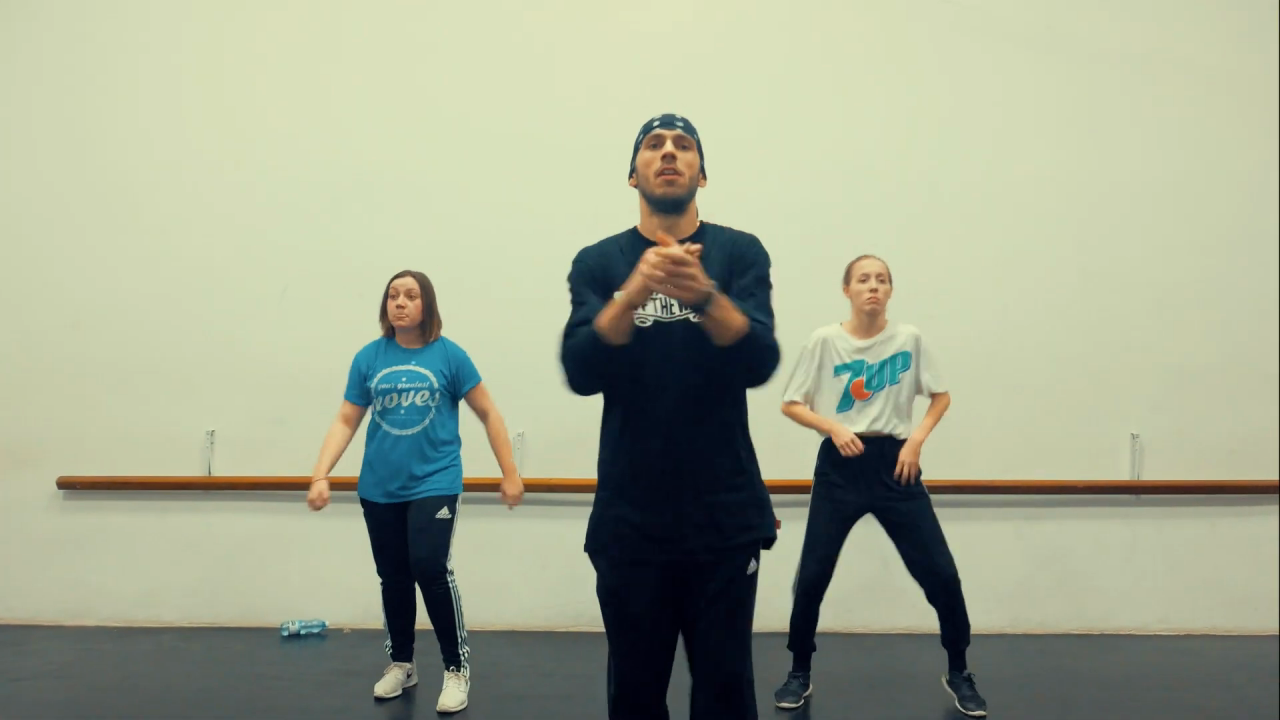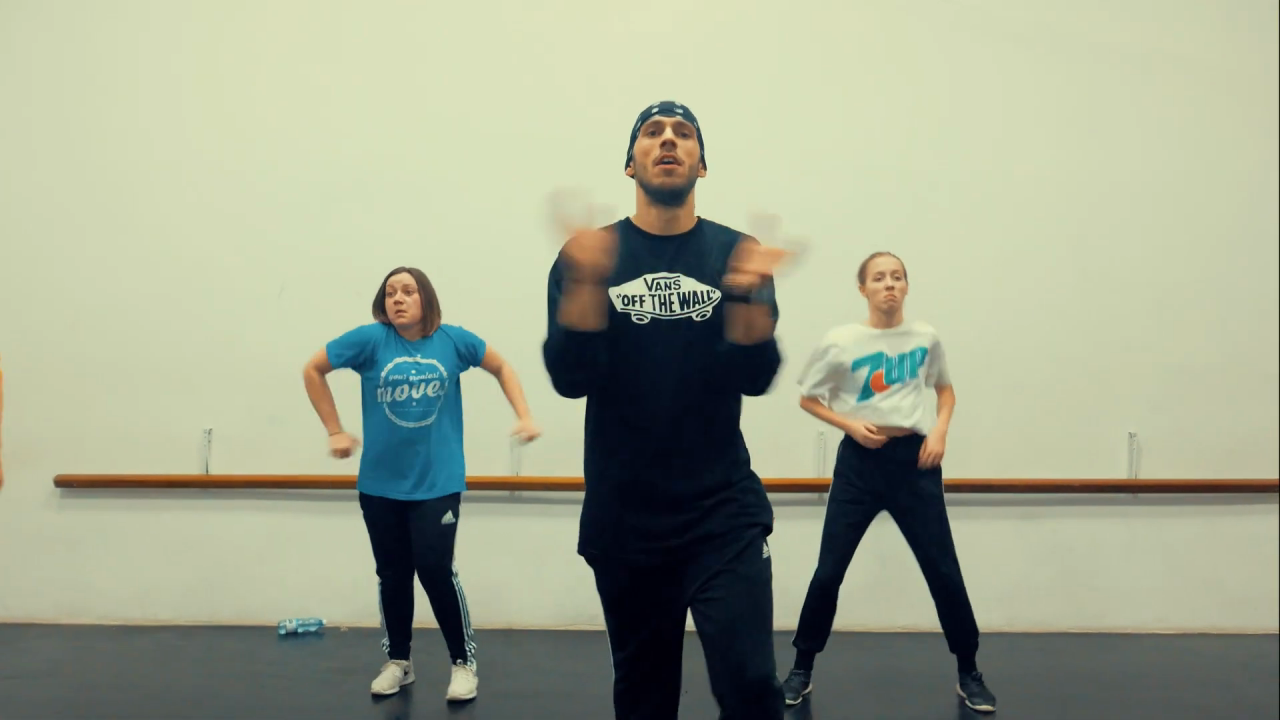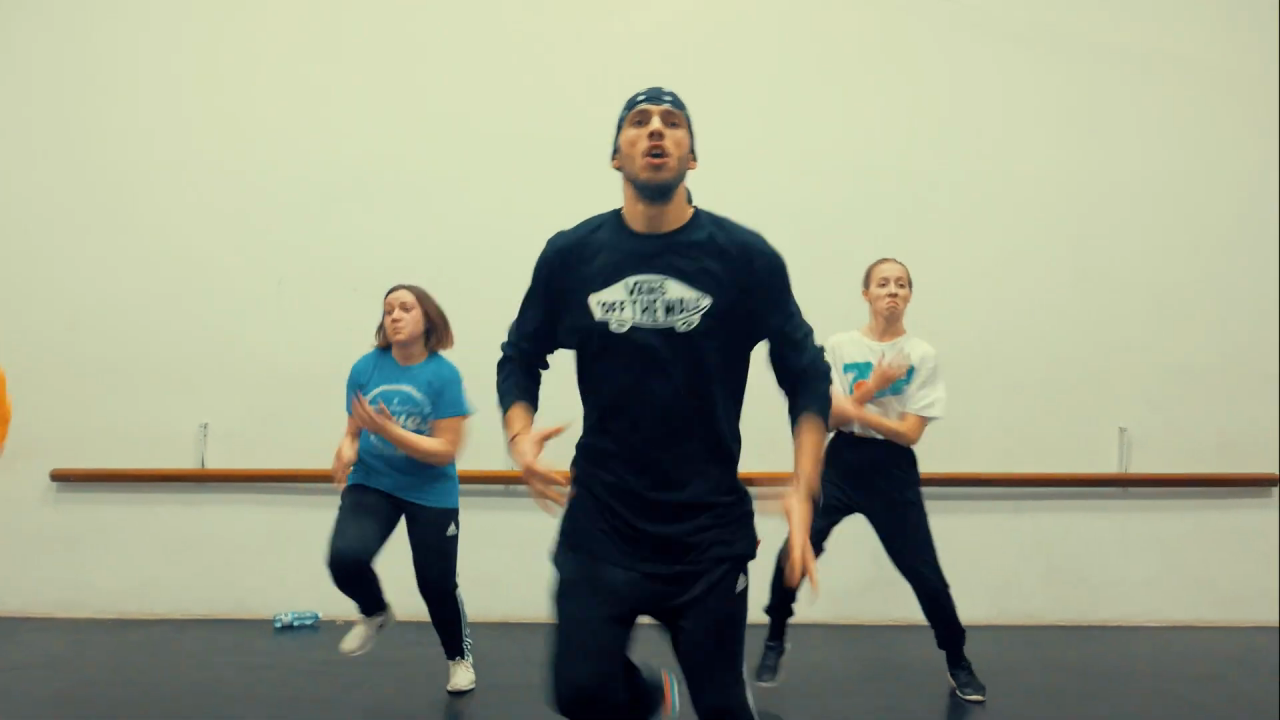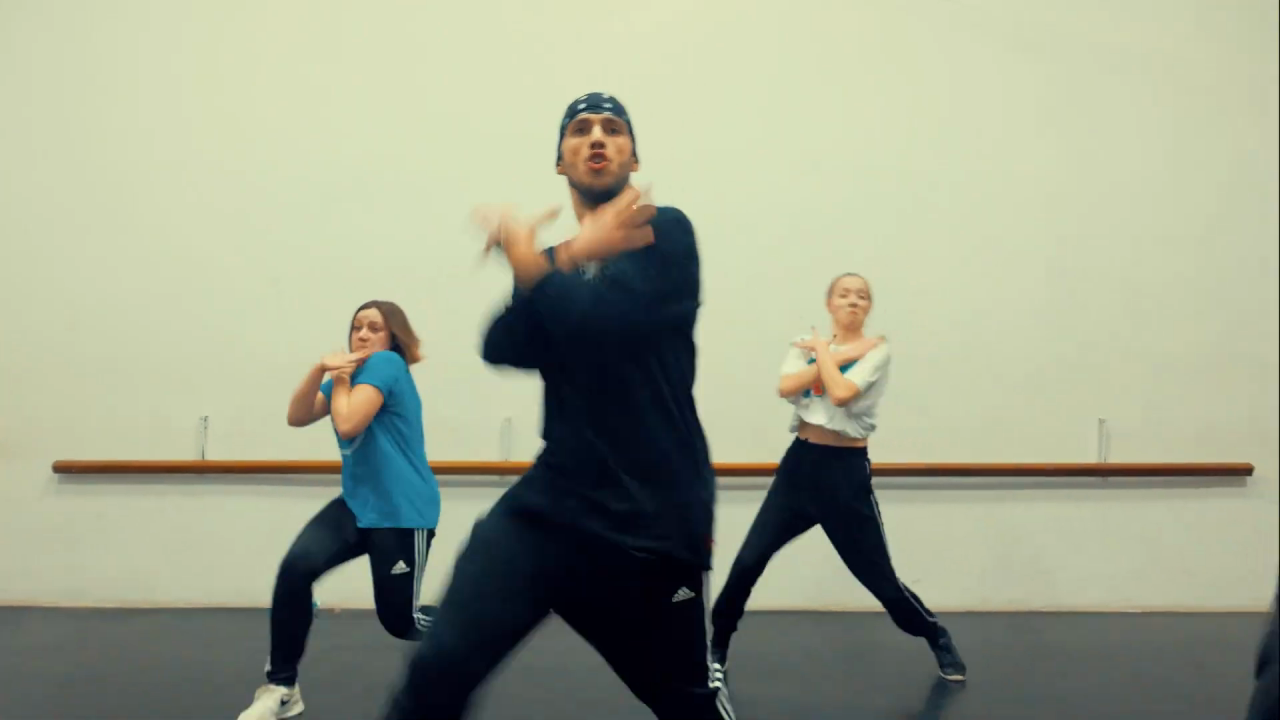
dt=0.2s
person 1, frame 1
left shoulder: (739, 253)
right shoulder: (599, 264)
left elbow: (759, 363)
right elbow: (585, 374)
left wrist: (700, 292)
right wrist: (638, 288)
left hip: (728, 515)
right hip: (630, 520)
person 1, frame 2
left shoulder: (734, 252)
right shoulder: (591, 255)
left elbow: (756, 377)
right elbow: (569, 377)
left wrist: (753, 295)
right wrist: (585, 279)
left hip: (724, 511)
right hip: (622, 517)
person 1, frame 3
left shoulder: (744, 255)
right shoulder: (571, 252)
left elbow: (804, 373)
right elbow: (520, 358)
left wrist: (801, 489)
right wrist: (520, 434)
left hip: (708, 524)
right hip: (603, 516)
person 1, frame 4
left shoulder: (667, 233)
right shoulder: (552, 262)
left elbow: (594, 312)
right elbow: (505, 349)
left wrist: (532, 262)
right wrist: (582, 248)
left hip: (658, 514)
right hip: (551, 501)
right knee: (444, 663)
person 2, frame 1
left shoulder: (910, 338)
right shoulder: (823, 341)
left elbow: (940, 397)
right elbow: (791, 405)
left wrist: (917, 440)
right wrist: (832, 430)
left hip: (894, 464)
right hip: (839, 467)
left knee: (941, 574)
right knee: (811, 578)
left ankle: (958, 673)
right ankle: (800, 673)
person 2, frame 2
left shoulder: (926, 337)
right shoulder: (840, 342)
left elbow: (945, 388)
right elbow: (809, 399)
left wrist: (940, 431)
right wrist: (850, 424)
left hip: (914, 462)
right hip: (859, 463)
left knee: (945, 574)
right knee: (828, 572)
left ankle: (968, 673)
right ankle: (802, 668)
person 2, frame 3
left shoulder: (921, 355)
right shoulder: (840, 346)
left elbow: (911, 430)
right elbow: (831, 416)
left wrist: (854, 411)
right wrist: (871, 386)
left hip: (892, 468)
right hip: (841, 463)
left knee: (926, 578)
left ankle: (958, 663)
right ankle: (775, 640)
person 2, frame 4
left shoulder: (876, 352)
right shoulder: (809, 347)
left elbow: (842, 395)
right elbow: (785, 389)
left wrist: (823, 355)
right wrist: (840, 357)
left hip: (845, 471)
right hip: (798, 467)
left knee: (880, 580)
right knee: (748, 563)
left ankle: (937, 638)
right ankle: (718, 644)
person 3, frame 1
left shoulder: (449, 355)
right shoulder: (369, 357)
left elbow: (488, 414)
right elbow: (346, 423)
left wrist: (510, 474)
right wrist: (320, 476)
left hip: (434, 485)
right hip: (380, 489)
left knee: (432, 570)
right knee: (394, 578)
left ankle: (456, 669)
right ankle: (401, 663)
person 3, frame 2
left shoulder: (453, 340)
right shoulder: (369, 339)
left elbow: (500, 366)
right elbow: (313, 370)
left wrist: (524, 416)
right wrist: (335, 432)
left hip: (437, 483)
right hip: (380, 484)
left knee: (436, 571)
right knee: (393, 574)
left ankle: (464, 662)
right ankle: (398, 661)
person 3, frame 3
left shoulder: (443, 374)
right shoulder: (365, 368)
left elbow: (446, 451)
right elbow: (354, 430)
left wrist: (389, 431)
right wrist: (346, 450)
left hip: (431, 493)
right hip: (372, 483)
left knee: (436, 585)
right knee: (345, 557)
left ankle: (460, 657)
right ankle: (375, 612)
person 3, frame 4
left shoulder: (387, 365)
right shoulder: (346, 377)
left elbow: (348, 425)
right elbow: (297, 418)
left wrist: (342, 382)
right wrist: (319, 369)
left hip: (402, 514)
right hip: (356, 505)
left knee: (397, 618)
right knee: (295, 569)
